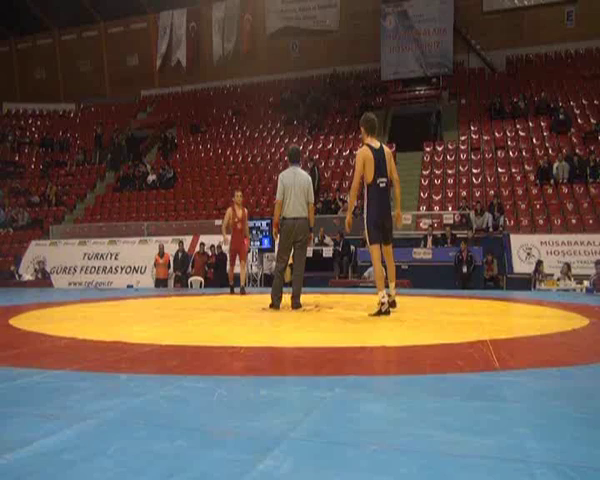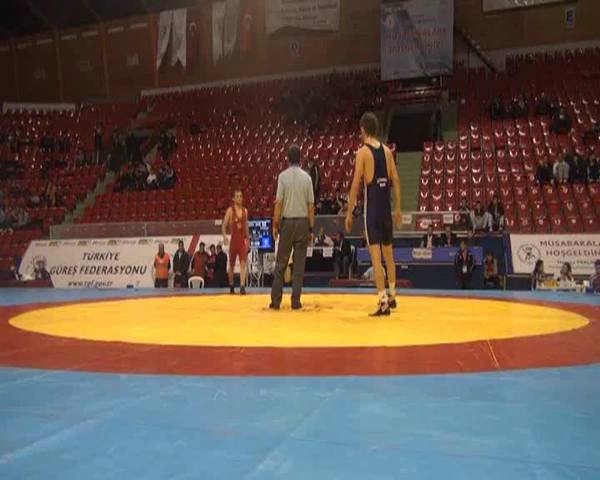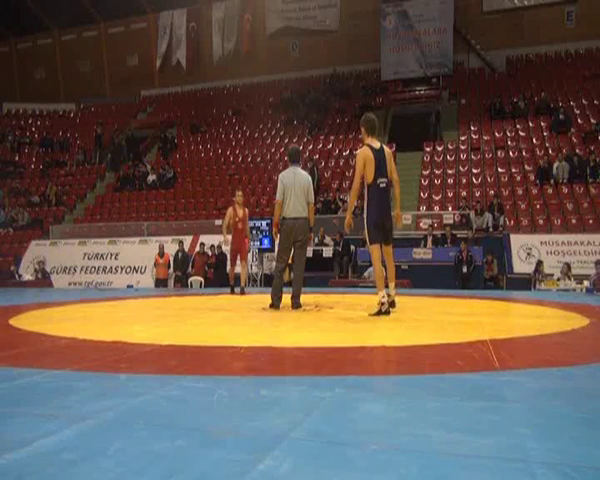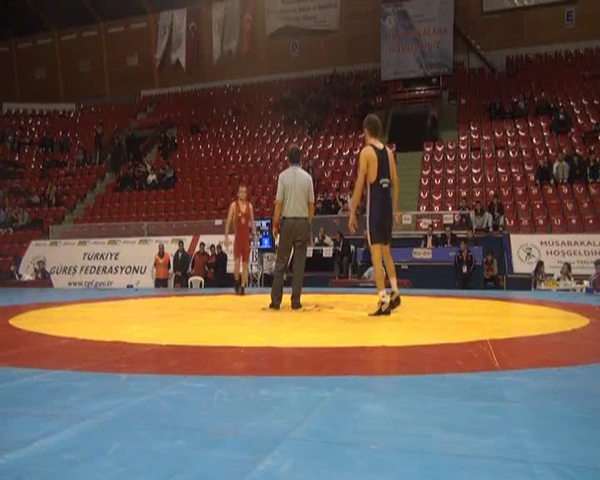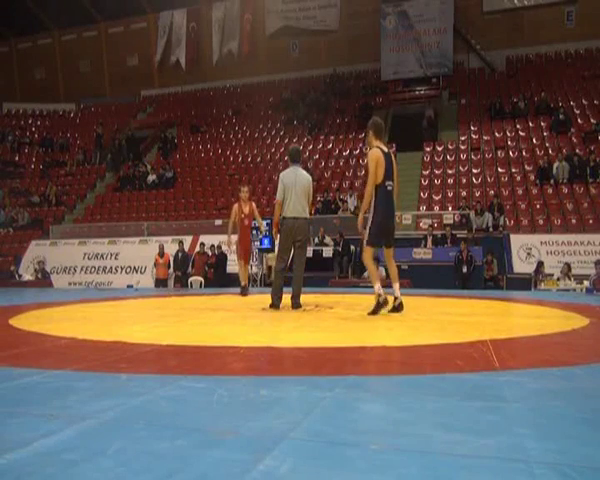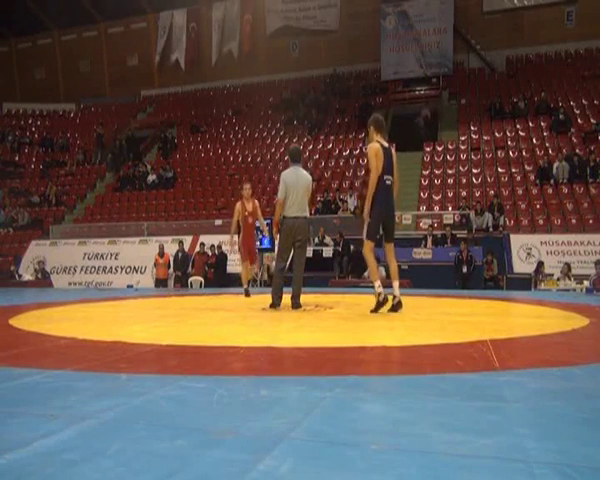
dt=0.2s
person 1, frame 1
left shoulder: (362, 152)
right shoulder: (387, 150)
left elbow: (355, 185)
right elbow: (396, 181)
left wrist: (349, 213)
right wrist: (398, 208)
left hip: (372, 209)
right hip: (387, 208)
left knee: (376, 257)
right knee: (388, 254)
left ankle: (383, 302)
right ankle: (392, 296)
person 1, frame 2
left shoulder: (362, 152)
right shoulder: (386, 150)
left elbow: (355, 185)
right elbow: (396, 180)
left wrist: (349, 213)
right wrist: (398, 208)
left hip: (372, 209)
right hip: (386, 208)
left knee: (376, 257)
right knee: (388, 254)
left ankle: (383, 303)
right ankle: (391, 297)
person 1, frame 3
left shoulder: (363, 152)
right shoulder: (387, 150)
left elbow: (356, 185)
right elbow: (396, 181)
left wrist: (349, 214)
right wrist: (398, 209)
left hip: (372, 209)
right hip: (387, 208)
left knee: (376, 257)
right knee: (388, 254)
left ankle: (383, 303)
right ankle: (391, 296)
person 1, frame 4
left shoulder: (366, 151)
right shoulder: (388, 151)
left elbow: (360, 184)
right elbow: (395, 182)
left wrist: (352, 212)
left hip: (374, 209)
right hip: (388, 208)
left knee: (377, 256)
right knee: (386, 253)
left ankle: (383, 302)
right ankle: (394, 293)
person 1, frame 5
left shoulder: (373, 153)
right shoulder: (390, 154)
left elbow: (371, 184)
left wrist: (362, 212)
left hip: (378, 211)
right hip: (390, 211)
left knee: (367, 255)
right knee: (389, 257)
left ankle: (380, 295)
right ankle: (398, 299)
person 1, frame 6
left shoulder: (373, 147)
right shoulder: (391, 150)
left elbow: (373, 176)
right elbow: (395, 181)
left wrist: (366, 204)
left hip: (377, 205)
right hip: (390, 205)
left knee: (368, 250)
right knee: (390, 252)
left ankle: (380, 293)
right ankle: (396, 296)
person 2, frame 1
left shoulder: (283, 176)
right shoulder: (306, 177)
left elbow: (278, 202)
right elbow: (311, 205)
left wrist: (275, 224)
right wrist: (311, 228)
left hip: (287, 222)
right hip: (302, 222)
left knee: (281, 262)
right knee: (299, 264)
left ankle: (275, 300)
right ankle: (296, 301)
person 2, frame 2
left shoulder: (283, 176)
right shoulder: (307, 177)
left elbow: (278, 202)
right elbow: (311, 205)
left wrist: (275, 224)
right wrist: (311, 228)
left hip: (287, 222)
right hip: (302, 222)
left knee: (281, 262)
right knee: (299, 264)
left ankle: (275, 300)
right ankle: (296, 301)
person 2, frame 3
left shoulder: (283, 176)
right shoulder: (307, 177)
left elbow: (278, 202)
right elbow: (311, 205)
left wrist: (275, 224)
right wrist: (311, 228)
left hip: (287, 222)
right hip: (302, 223)
left knee: (281, 262)
right knee: (299, 264)
left ankle: (276, 300)
right ankle: (296, 301)
person 2, frame 4
left shoulder: (283, 176)
right shoulder: (307, 177)
left elbow: (279, 202)
right elbow: (311, 204)
left wrist: (275, 224)
right wrist: (309, 225)
left hip: (287, 222)
right hip: (303, 222)
left knee: (281, 262)
right knee: (299, 264)
left ankle: (276, 300)
right ankle: (296, 300)
person 2, frame 5
left shoulder: (284, 175)
right shoulder: (307, 177)
left elbow: (279, 202)
left wrist: (275, 223)
left hip: (287, 222)
right hip: (303, 222)
left knee: (281, 262)
right knee: (299, 264)
left ankle: (276, 300)
right ankle: (296, 300)
person 2, frame 6
left shoulder: (285, 175)
right shoulder: (308, 177)
left elbow: (280, 201)
left wrist: (275, 223)
left hip: (287, 221)
right hip: (303, 222)
left knee: (281, 261)
right knee: (299, 264)
left ankle: (276, 299)
right ankle: (296, 300)
person 3, frame 1
left shoulder: (245, 211)
right shoulder: (230, 210)
right elbow: (224, 225)
left wrist: (248, 239)
right wrist: (224, 235)
left hip: (242, 241)
right hip: (233, 241)
left knee: (243, 264)
right knee: (232, 265)
left ankle: (242, 287)
right ankle: (231, 286)
person 3, frame 2
left shoulder: (245, 211)
right shoulder: (230, 210)
right elbow: (224, 225)
left wrist: (247, 240)
right wrist: (225, 235)
left hip: (242, 241)
right hip: (233, 241)
left knee: (243, 263)
right knee: (232, 266)
left ankle: (242, 287)
right ankle: (231, 285)
person 3, frame 3
left shoulder: (246, 211)
right shoulder: (230, 210)
right elbow: (225, 226)
left wrist: (248, 239)
right wrist: (225, 237)
left hip: (243, 241)
right hip: (234, 241)
left knee: (244, 264)
right knee: (233, 266)
left ankle: (242, 287)
right ankle: (232, 284)
person 3, frame 4
left shoulder: (249, 205)
right shoulder: (233, 205)
left elbow: (252, 221)
right elbow: (228, 222)
left wrist: (254, 232)
right wrist: (226, 237)
left hip: (246, 237)
right hip: (237, 237)
left knee: (245, 263)
right knee: (237, 262)
left ankle: (243, 287)
right ankle: (237, 282)
person 3, frame 5
left shoulder: (252, 205)
right shoulder: (236, 206)
left elbow: (257, 218)
right elbow: (231, 223)
left wrist: (262, 227)
right wrist: (229, 237)
left hip: (249, 238)
right hip: (240, 239)
left knee: (246, 264)
right knee: (241, 263)
left ankle: (244, 286)
right ankle: (243, 286)
person 3, frame 6
left shoulder: (256, 203)
right shoulder: (239, 205)
left elbow: (260, 218)
right elbow: (234, 222)
left wrist: (264, 229)
right wrist: (232, 237)
left hip: (253, 237)
right hip: (243, 238)
left knee: (253, 264)
right knee: (244, 264)
left ankle: (247, 279)
right ankle: (246, 289)
